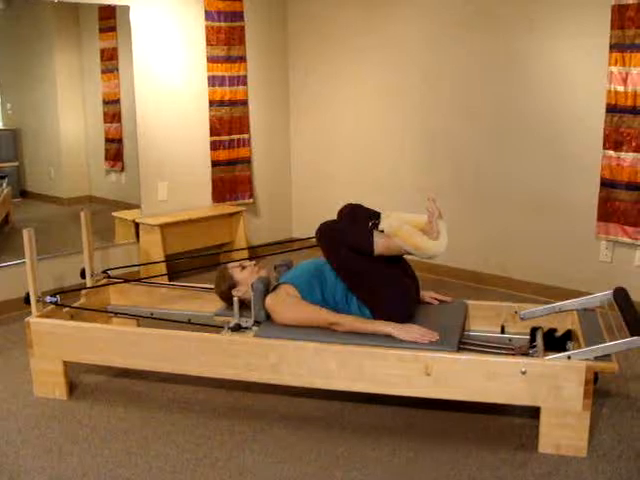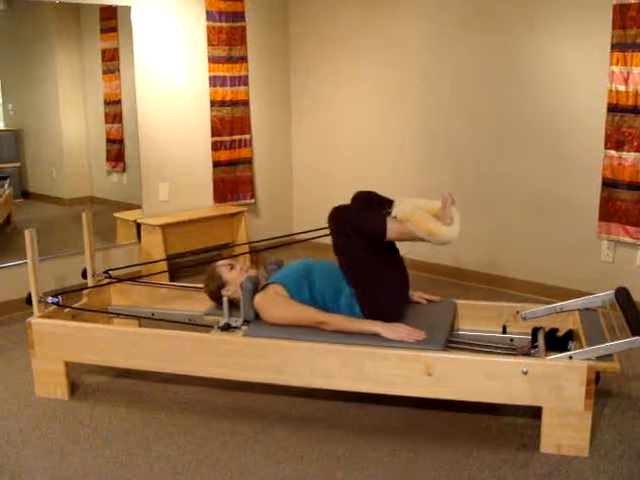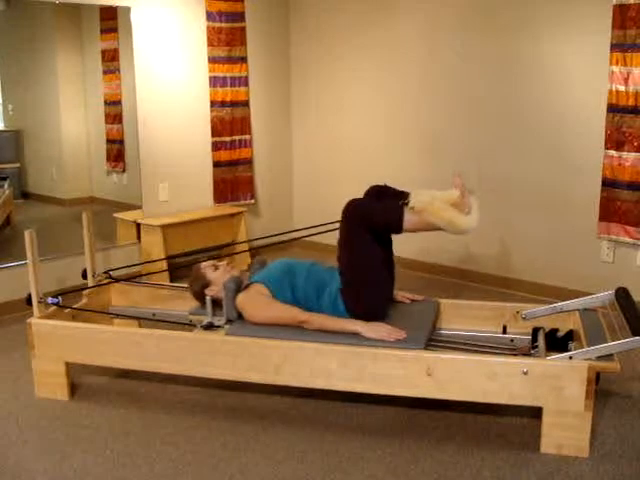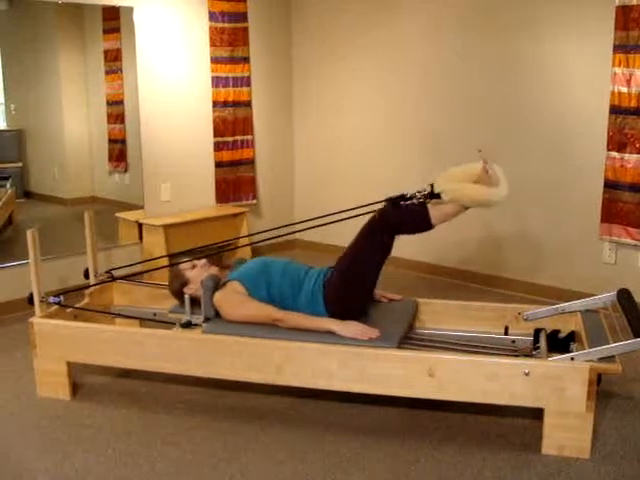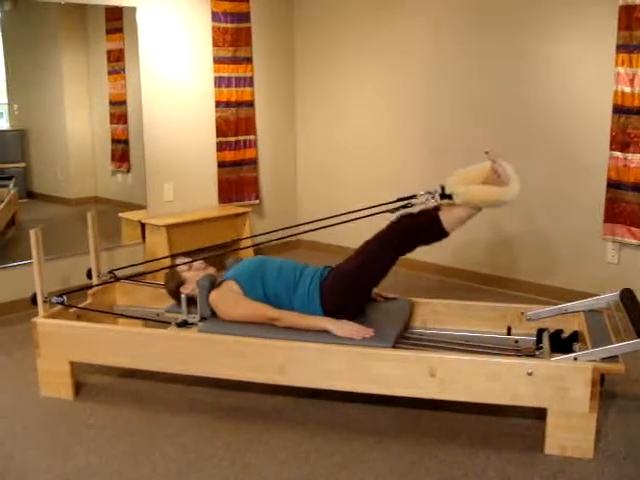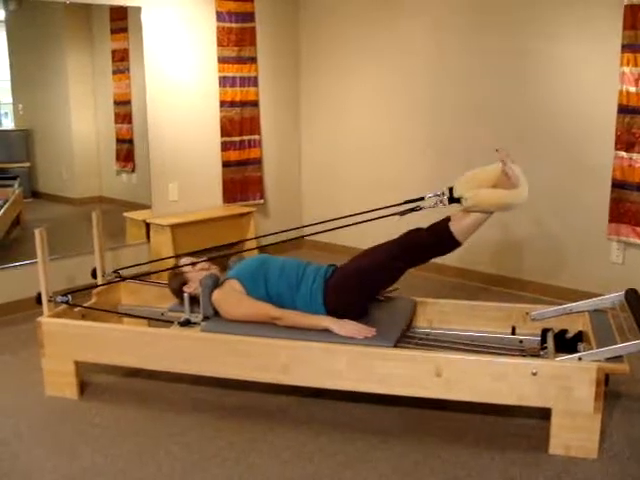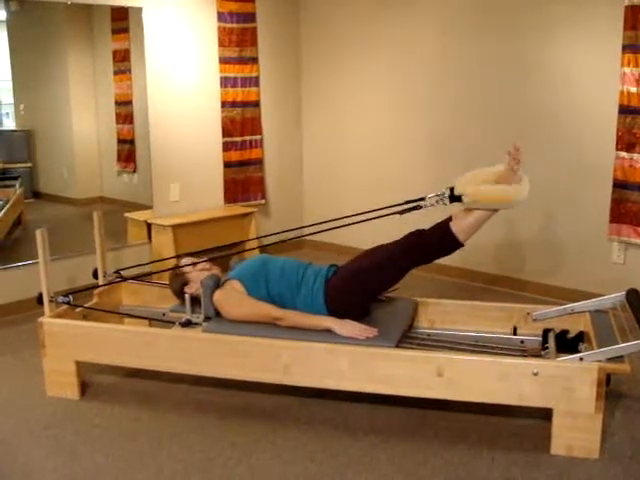
dt=0.3s
person 1, frame 1
left shoulder: (289, 280)
right shoulder: (276, 303)
right elbow: (333, 321)
left wrist: (415, 293)
right wrist: (393, 328)
right hip: (389, 305)
left knee: (349, 213)
right knee: (328, 232)
left ankle: (420, 234)
right ankle: (415, 243)
person 1, frame 2
left shoulder: (280, 279)
right shoulder: (265, 302)
right elbow: (322, 320)
left wrist: (405, 292)
right wrist: (381, 327)
left hip: (386, 287)
right hip: (380, 305)
left knee: (363, 201)
right knee: (342, 216)
left ankle: (431, 222)
right ankle: (429, 230)
person 1, frame 3
left shoulder: (259, 279)
right shoulder: (247, 301)
right elbow: (301, 318)
left wrist: (386, 290)
right wrist: (360, 326)
left hip: (366, 292)
right hip: (356, 305)
left knee: (376, 194)
right knee: (356, 210)
person 1, frame 4
left shoulder: (241, 274)
right shoulder: (224, 299)
right elbow: (279, 317)
left wrist: (365, 288)
right wrist: (336, 325)
left hip: (329, 282)
right hip: (334, 302)
left knee: (394, 209)
right knee: (386, 220)
left ankle: (464, 192)
right ankle: (474, 197)
person 1, frame 5
left shoulder: (236, 274)
right shoulder: (220, 299)
right elbow: (273, 316)
left wrist: (365, 285)
right wrist: (329, 323)
left hip: (329, 281)
right hip: (329, 299)
left knee: (405, 227)
right knee: (402, 231)
left ankle: (484, 191)
person 1, frame 6
left shoulder: (239, 273)
right shoulder: (223, 298)
right elbow: (276, 315)
left wrist: (371, 284)
right wrist: (332, 323)
left hip: (332, 279)
right hip: (332, 298)
left knee: (417, 240)
right knee: (411, 247)
person 1, frame 7
left shoulder: (241, 275)
right shoulder: (224, 298)
right elbow: (277, 316)
left wrist: (374, 286)
right wrist: (334, 324)
left hip: (335, 281)
right hip: (335, 299)
left knee: (419, 243)
right knee: (415, 247)
